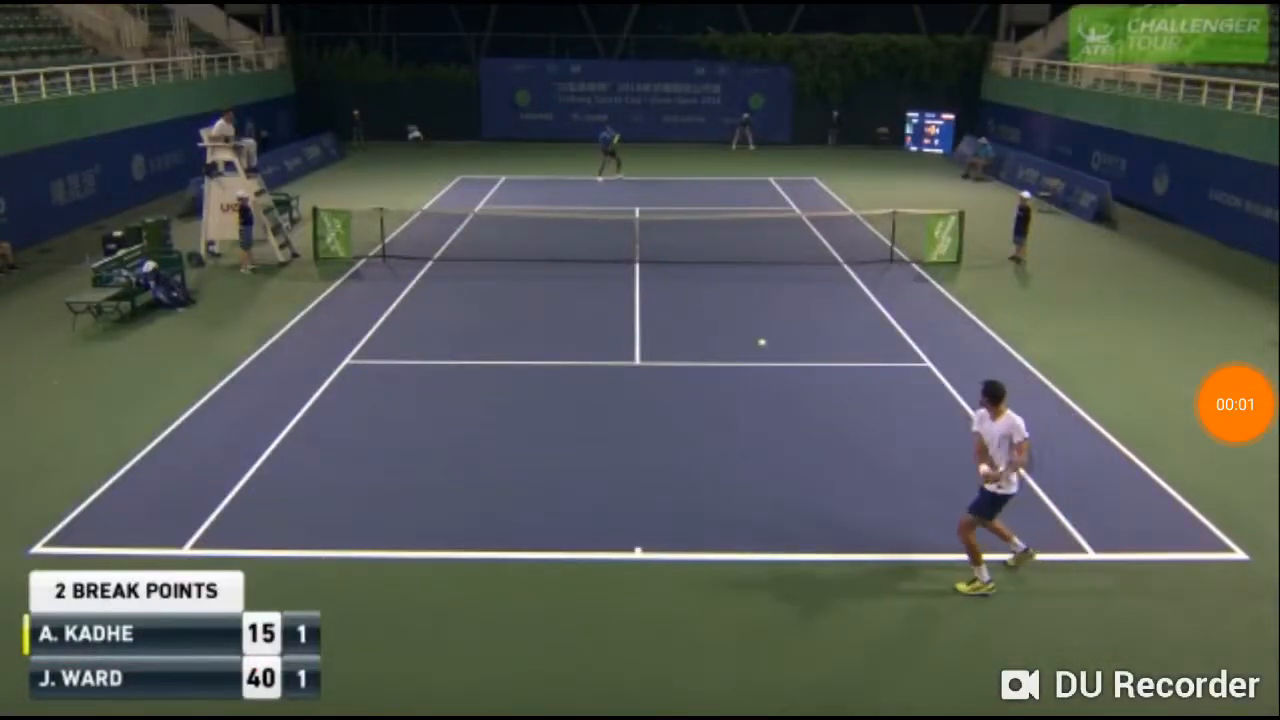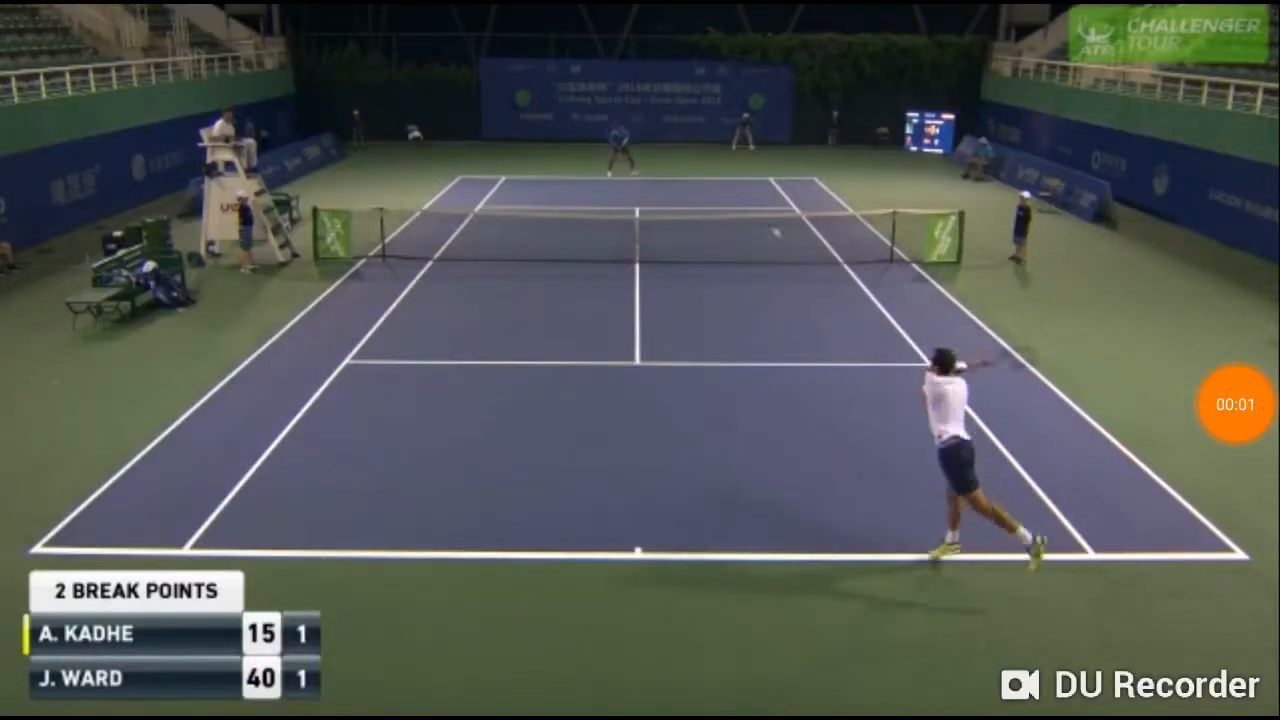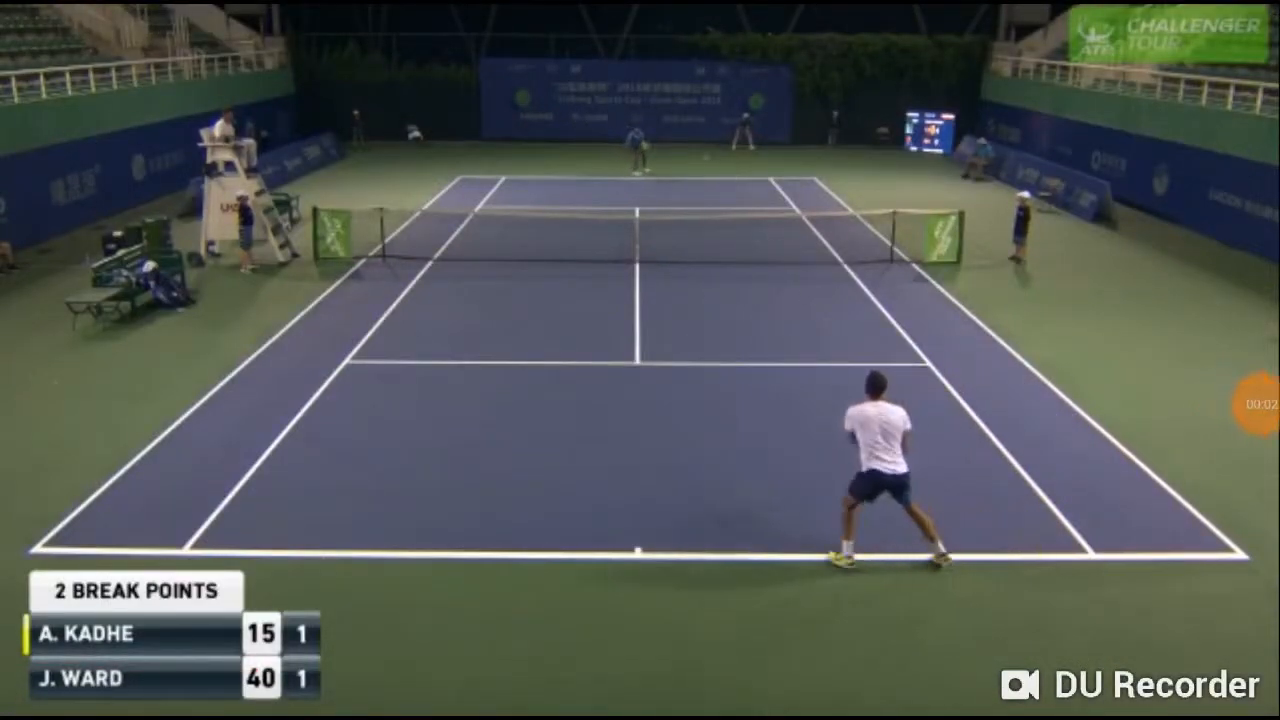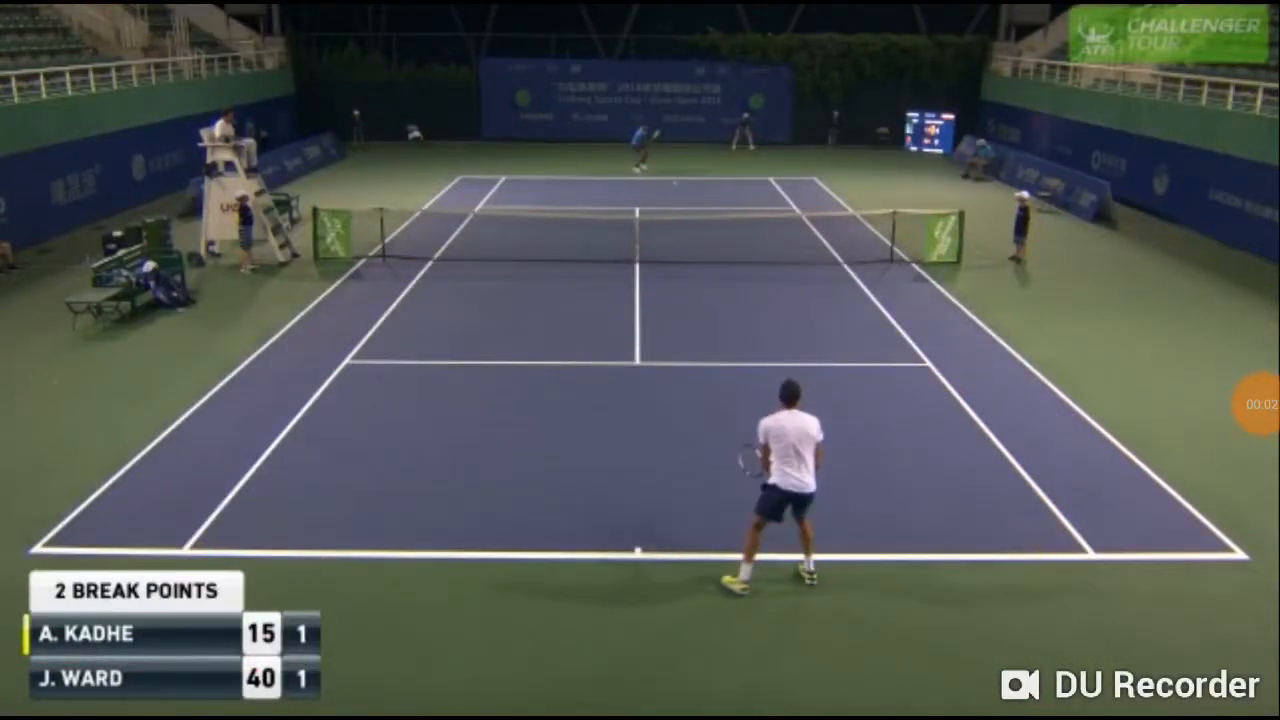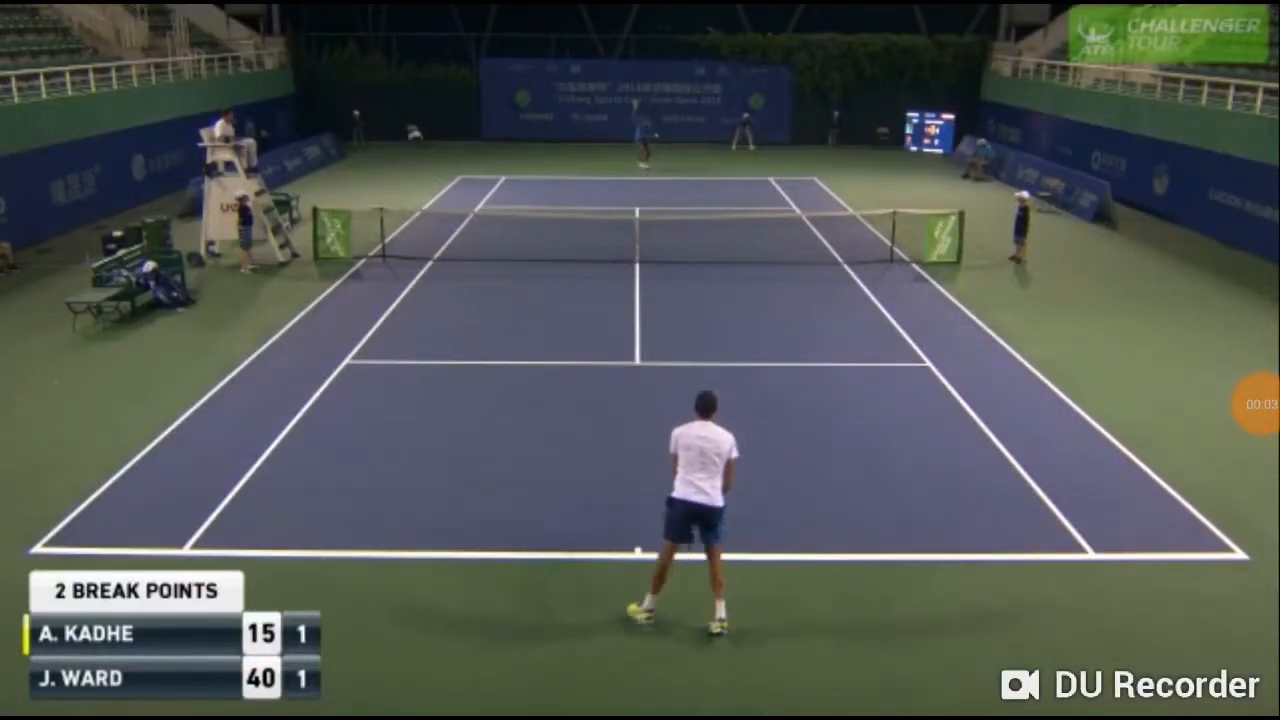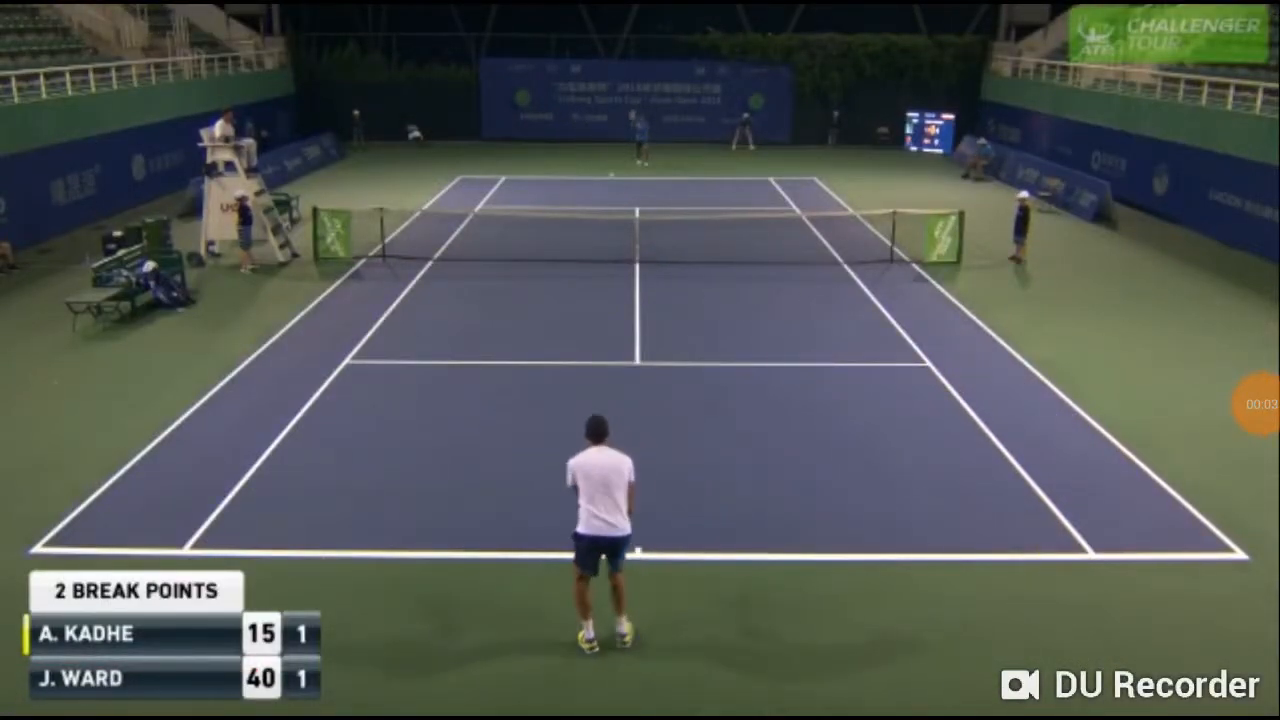
dt=0.4s
person 1, frame 1
left shoulder: (1014, 422)
right shoulder: (980, 415)
left elbow: (1021, 457)
right elbow: (979, 447)
left wrist: (1003, 474)
right wrist: (984, 468)
left hip: (1000, 488)
right hip: (988, 482)
left knee: (965, 528)
right knee: (985, 521)
left ankle: (984, 581)
right ankle: (1021, 550)
person 1, frame 2
left shoulder: (931, 380)
right shoulder: (961, 384)
left wrist: (962, 366)
left hip: (949, 447)
right hip: (962, 445)
left knee: (979, 503)
right knee: (954, 494)
left ankle: (1029, 542)
right ankle: (951, 542)
person 1, frame 3
left shoulder: (854, 413)
right shoulder: (899, 413)
right elbow: (905, 448)
left hip: (872, 472)
right hip: (899, 471)
left knee: (848, 506)
right knee: (911, 509)
left ankle: (846, 555)
right ankle: (940, 552)
person 1, frame 4
left shoulder: (767, 423)
right shoulder: (813, 422)
left elbow: (765, 460)
right elbow: (817, 461)
left hip: (779, 486)
right hip: (807, 487)
left knee: (755, 527)
right knee: (802, 521)
left ankle: (742, 579)
right ankle: (810, 568)
person 1, frame 5
left shoulder: (679, 433)
right shoulder: (728, 438)
left elbow: (676, 468)
right elbow: (729, 482)
left hip: (682, 501)
right hip: (712, 504)
left knee: (666, 554)
right knee: (714, 557)
left ankle: (648, 607)
right ankle: (720, 617)
person 1, frame 6
left shoulder: (575, 463)
right shoulder: (625, 461)
right elbow: (629, 502)
left hip: (589, 532)
right hip: (620, 532)
left knee: (582, 579)
right knee: (616, 575)
left ankle: (589, 637)
right ankle: (623, 630)
